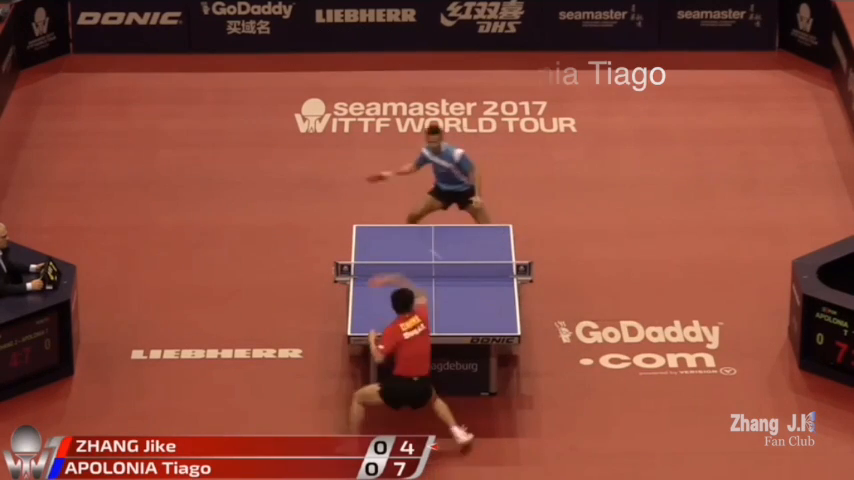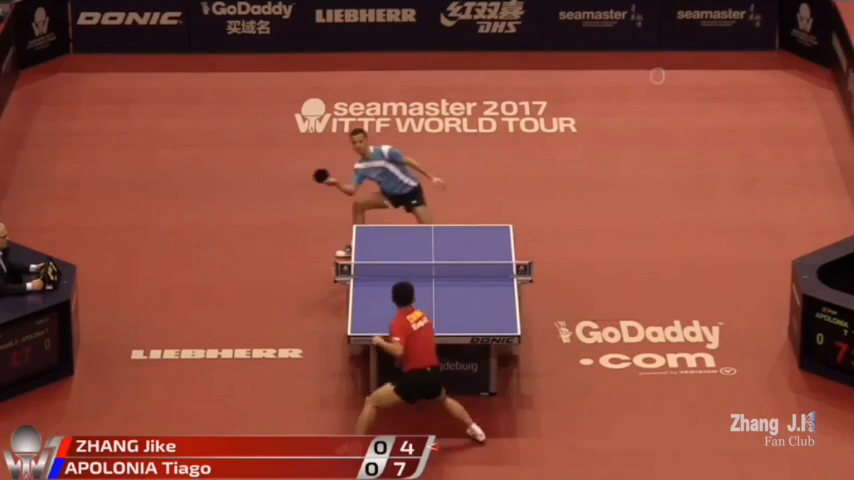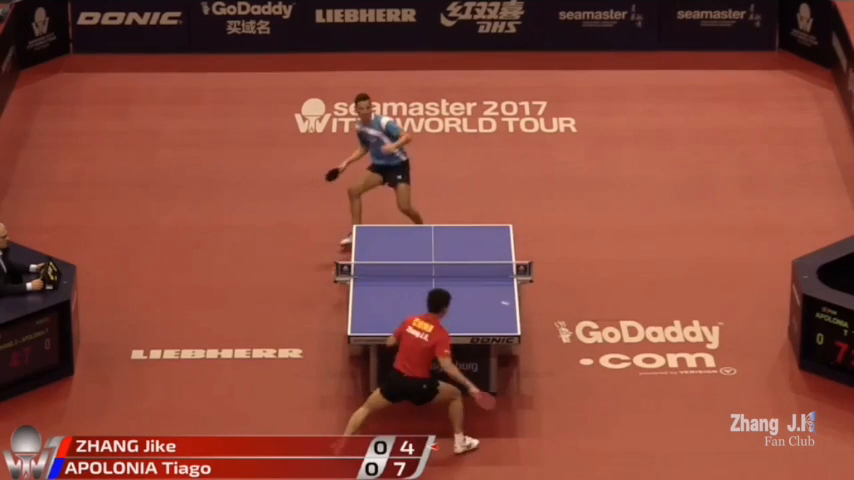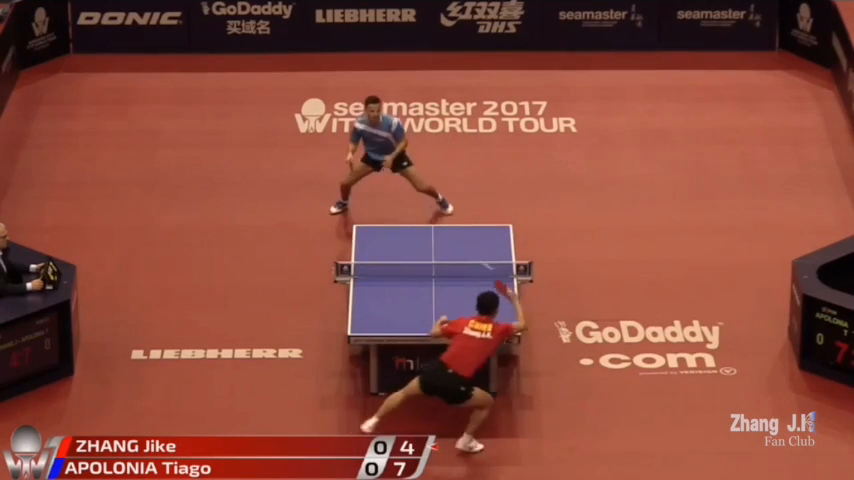
dt=0.3s
person 1, frame 1
left shoulder: (393, 331)
right shoulder: (422, 317)
left elbow: (378, 359)
right elbow: (422, 298)
left wrist: (372, 341)
right wrist: (401, 281)
left hip: (399, 387)
right hip: (422, 387)
left knee: (358, 398)
right knee: (435, 401)
right ankle: (458, 431)
person 1, frame 2
left shoulder: (399, 323)
right shoulder: (422, 316)
left elbow: (398, 351)
left wrist: (381, 342)
left hip: (414, 379)
right hip: (433, 377)
left knee: (371, 402)
right knee: (444, 399)
right ankle: (474, 429)
person 1, frame 3
left shoulder: (411, 321)
right shoulder: (441, 335)
left elbow: (390, 343)
right elbow: (447, 366)
right wrist: (469, 385)
left hip: (395, 380)
right hip: (419, 386)
left knee: (366, 408)
right knee: (455, 395)
right ankle: (460, 441)
person 1, frame 4
left shoulder: (463, 323)
right shoulder: (499, 331)
left elbow: (435, 333)
right elbow: (522, 325)
left wrist: (441, 322)
right wrist: (515, 299)
left hip: (435, 374)
right hip: (456, 385)
left knee: (404, 393)
right knee: (487, 403)
left ankle: (372, 422)
right ankle: (465, 441)
person 2, frame 1
left shoulder: (457, 154)
right shoulder: (426, 153)
left elbow: (474, 174)
right elbow: (413, 167)
left wrist: (478, 196)
right wrist: (391, 174)
left hip: (464, 190)
right hip: (442, 190)
right knee: (413, 216)
person 2, frame 2
left shoulder: (385, 152)
right shoulder: (360, 167)
left elbow: (409, 162)
right elbow: (351, 190)
left wrist: (431, 178)
right wrist: (336, 183)
left hip: (410, 190)
right hip: (391, 193)
right knee: (358, 205)
person 2, frame 3
left shoulder: (384, 122)
right shoulder: (359, 127)
left elbow: (407, 137)
left wrist: (393, 146)
right wrist: (346, 162)
left hip: (398, 165)
right hip: (378, 165)
left knee: (404, 208)
right knee: (353, 191)
person 2, frame 4
left shoulder: (393, 123)
right shoulder: (359, 124)
left elbow: (404, 142)
right elbow: (353, 143)
left wrist: (392, 156)
right wrist: (350, 154)
left hip: (395, 156)
right hip: (372, 156)
left knee: (423, 187)
right knee: (345, 183)
left ankle: (439, 199)
right ankle: (343, 202)
